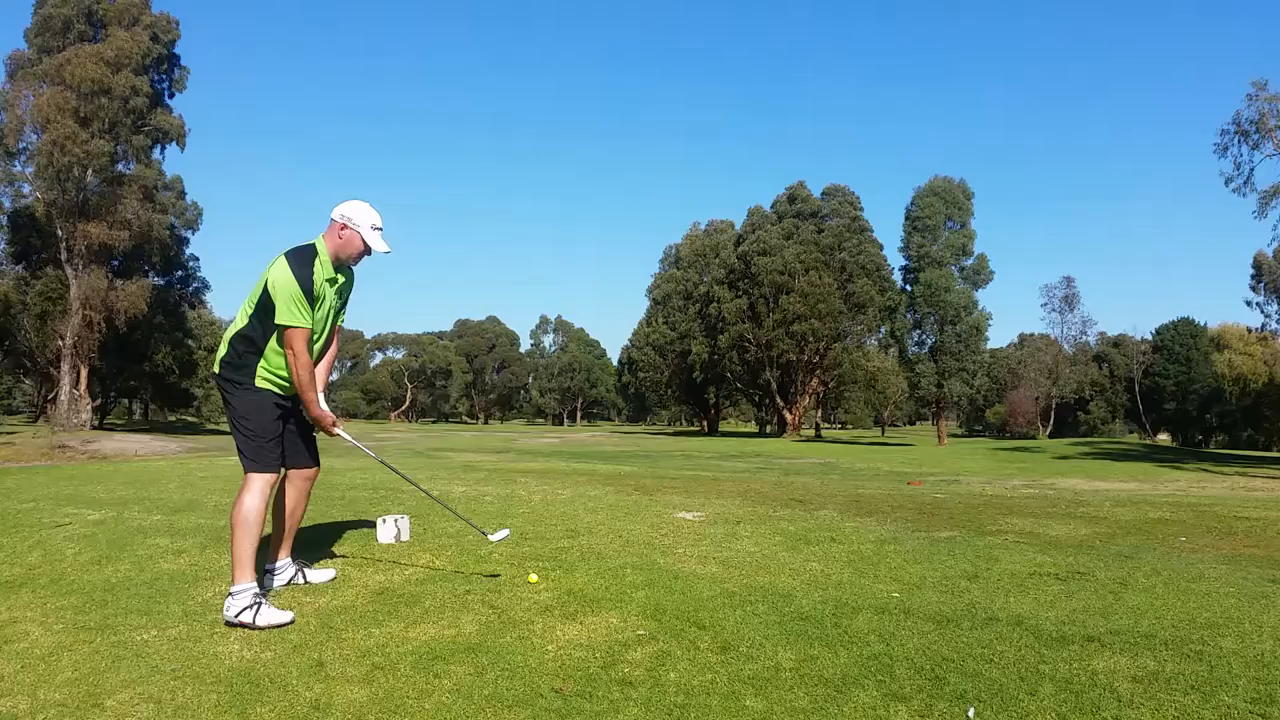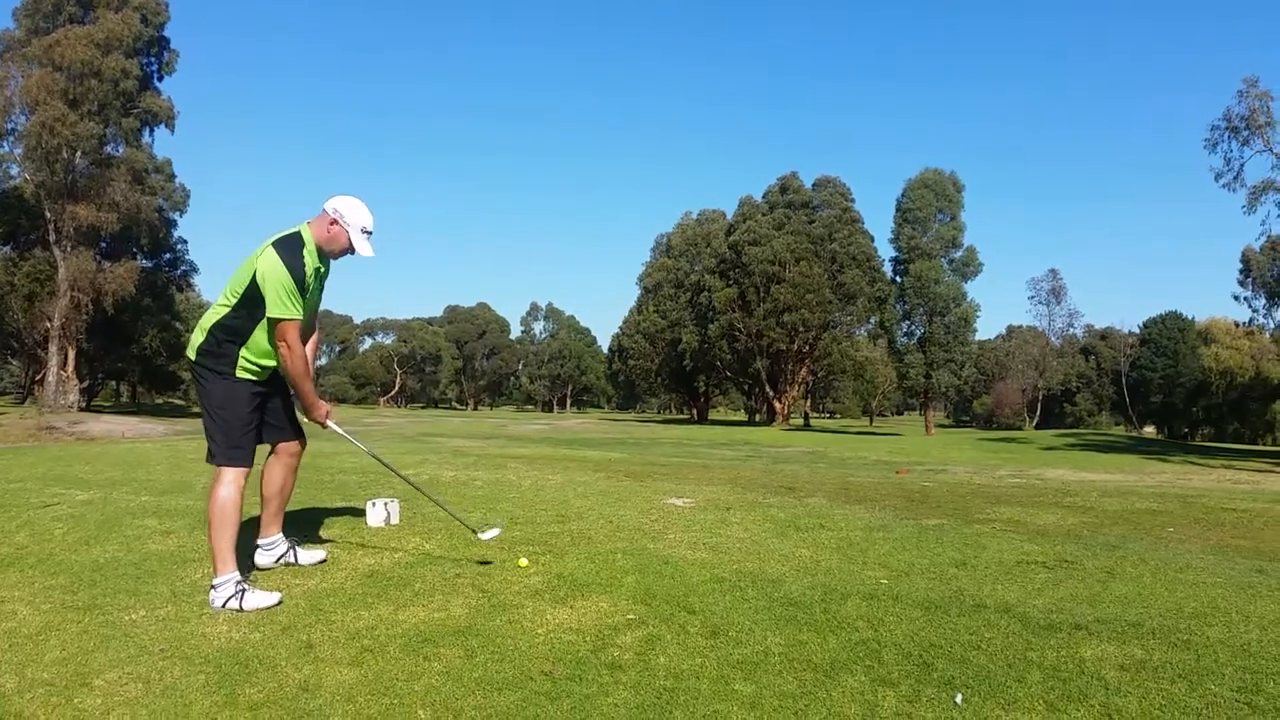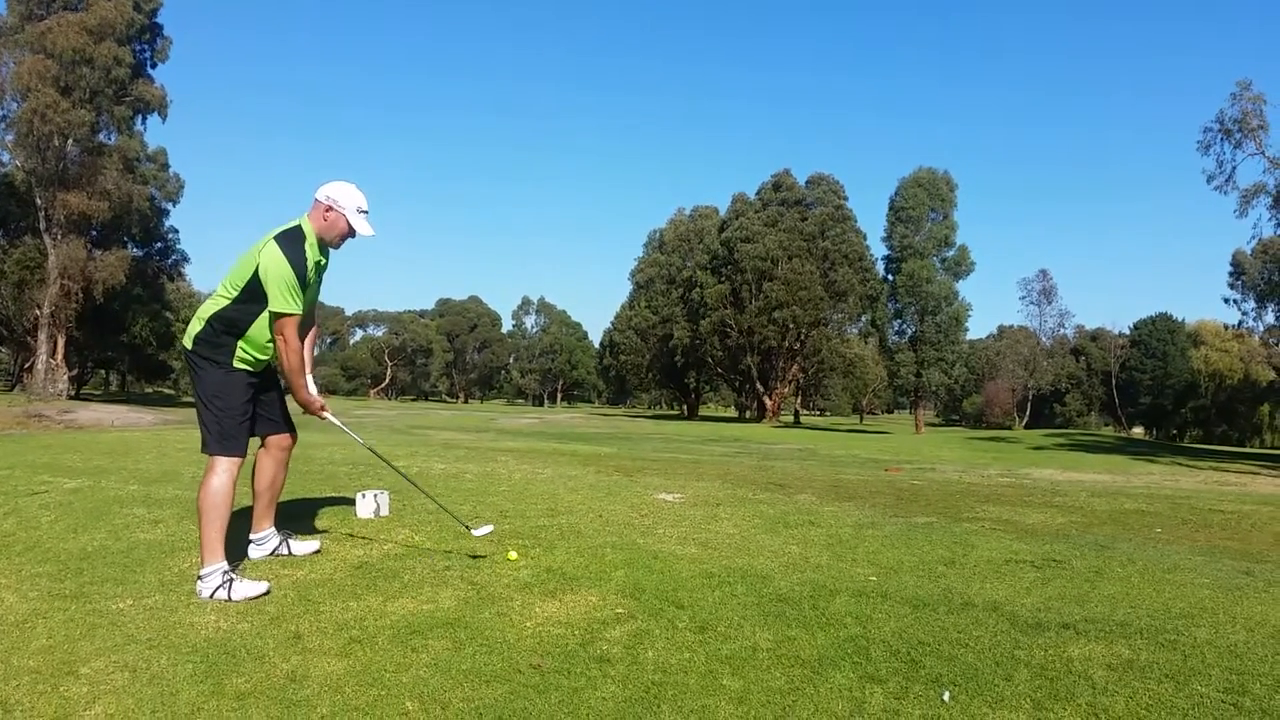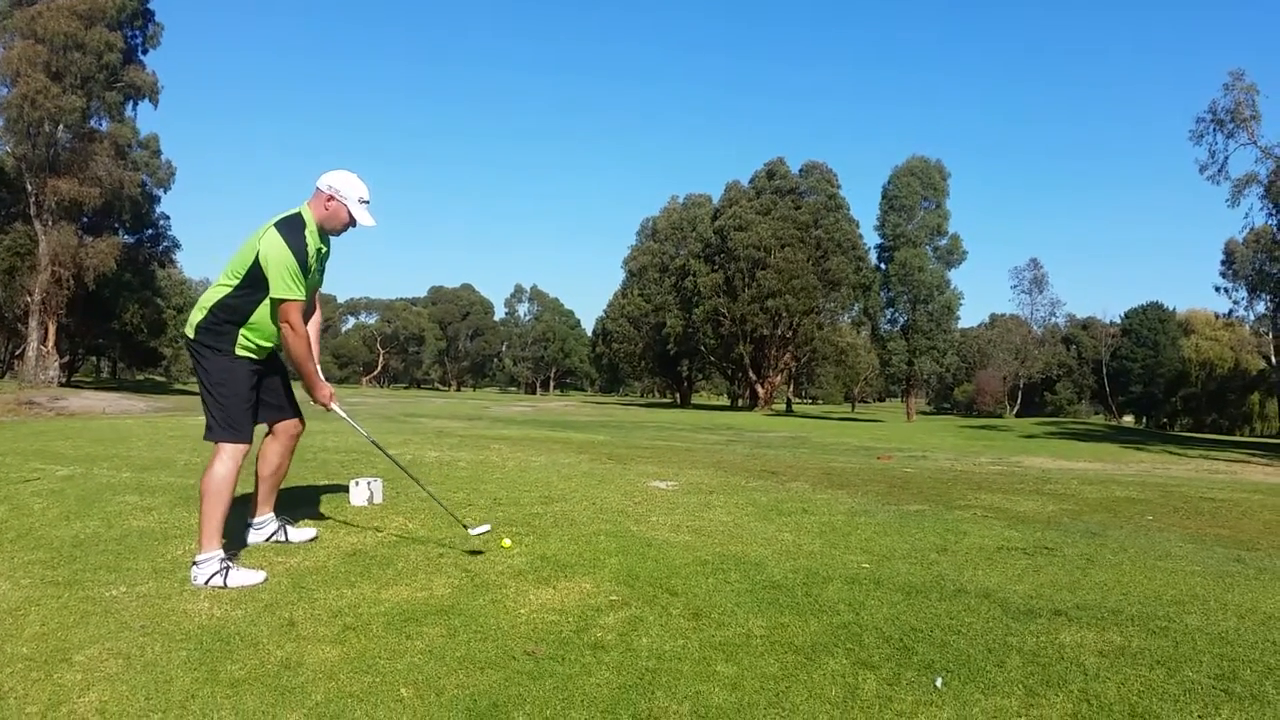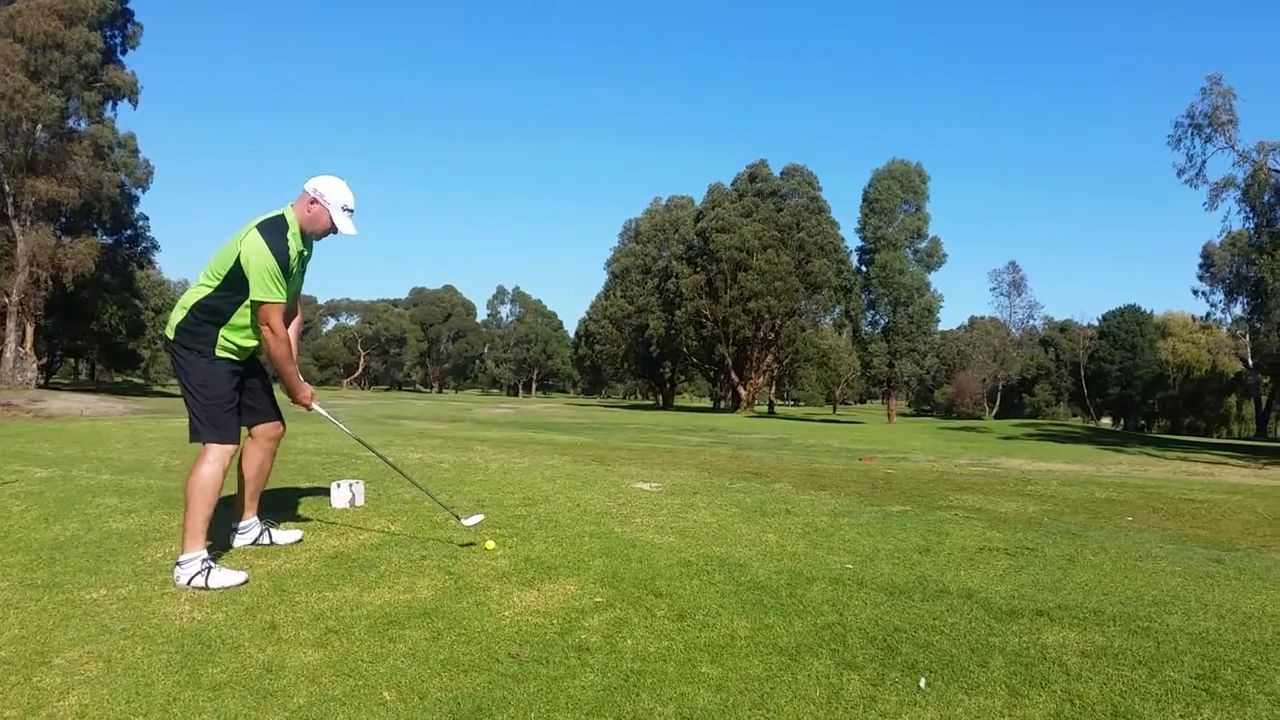
dt=1s
person 1, frame 1
left shoulder: (343, 276)
right shoulder: (295, 270)
left elbow: (329, 337)
right elbow: (296, 350)
left wrist: (319, 396)
right wrist: (315, 409)
left hip: (286, 383)
right hip: (249, 377)
left knee: (303, 469)
right knee: (261, 476)
left ankle: (280, 565)
right ankle: (241, 595)
person 1, frame 2
left shoulder: (318, 259)
right shoulder: (284, 260)
left elbow: (308, 329)
right elbow: (288, 343)
left wrist: (307, 391)
right wrist: (311, 401)
left hip: (259, 364)
right hip: (223, 364)
left knee: (289, 444)
right knee: (233, 466)
left ankle: (270, 543)
right ankle: (225, 584)
person 1, frame 3
left shoulder: (317, 252)
right shoulder: (287, 253)
left elbow: (307, 321)
right elbow: (286, 338)
left wrist: (307, 382)
right wrist: (303, 395)
left hip: (253, 356)
right hip: (218, 354)
left knee: (280, 439)
right knee: (227, 457)
left ankle: (263, 536)
right ankle: (213, 574)
person 1, frame 4
left shoulder: (319, 241)
right shoulder: (287, 240)
left elbow: (311, 309)
right elbow: (291, 324)
left wrist: (316, 372)
right wrist: (313, 383)
left hip: (257, 344)
right hip: (220, 342)
left knee: (287, 425)
right knee: (233, 445)
left ankle: (262, 522)
right ankle: (209, 561)
person 1, frame 5
left shoulder: (300, 241)
right shoulder: (268, 243)
left elbow: (290, 312)
right elbow: (271, 326)
left wrist: (292, 373)
right wrist: (294, 384)
left hip: (236, 345)
right hip: (199, 342)
left knee: (269, 429)
right knee: (220, 444)
left ankle: (245, 525)
right ankle: (191, 561)
